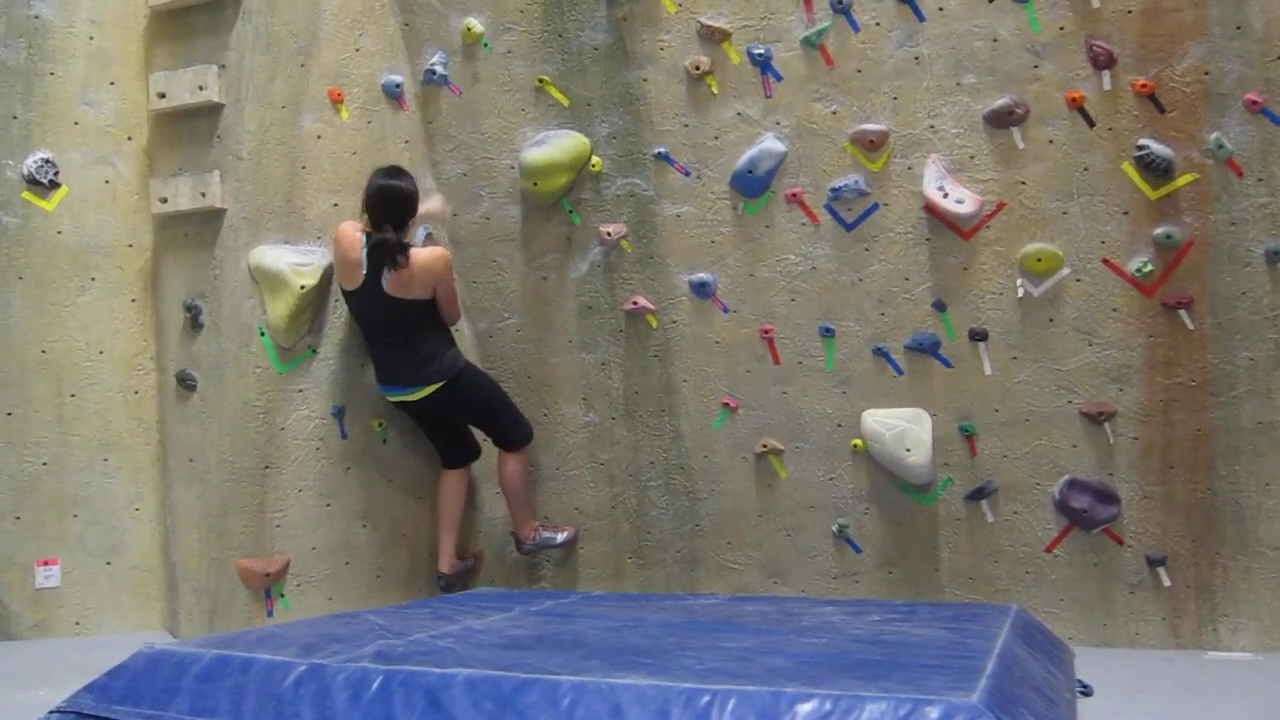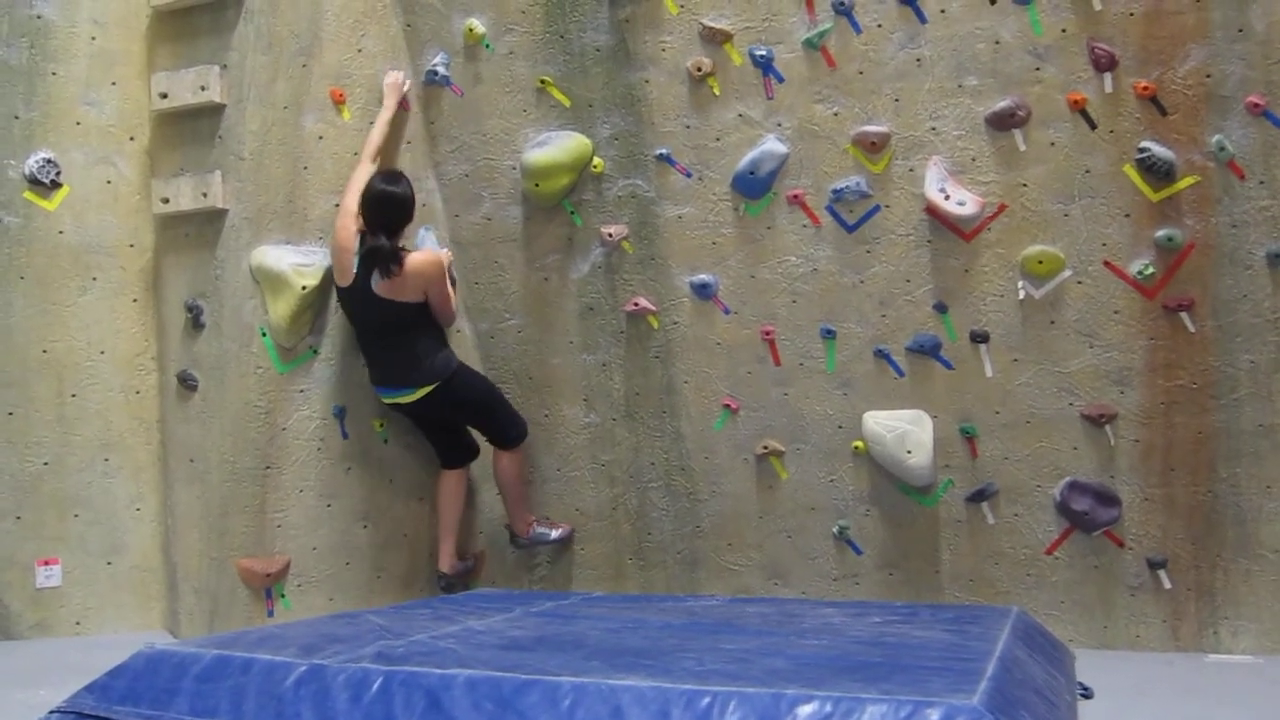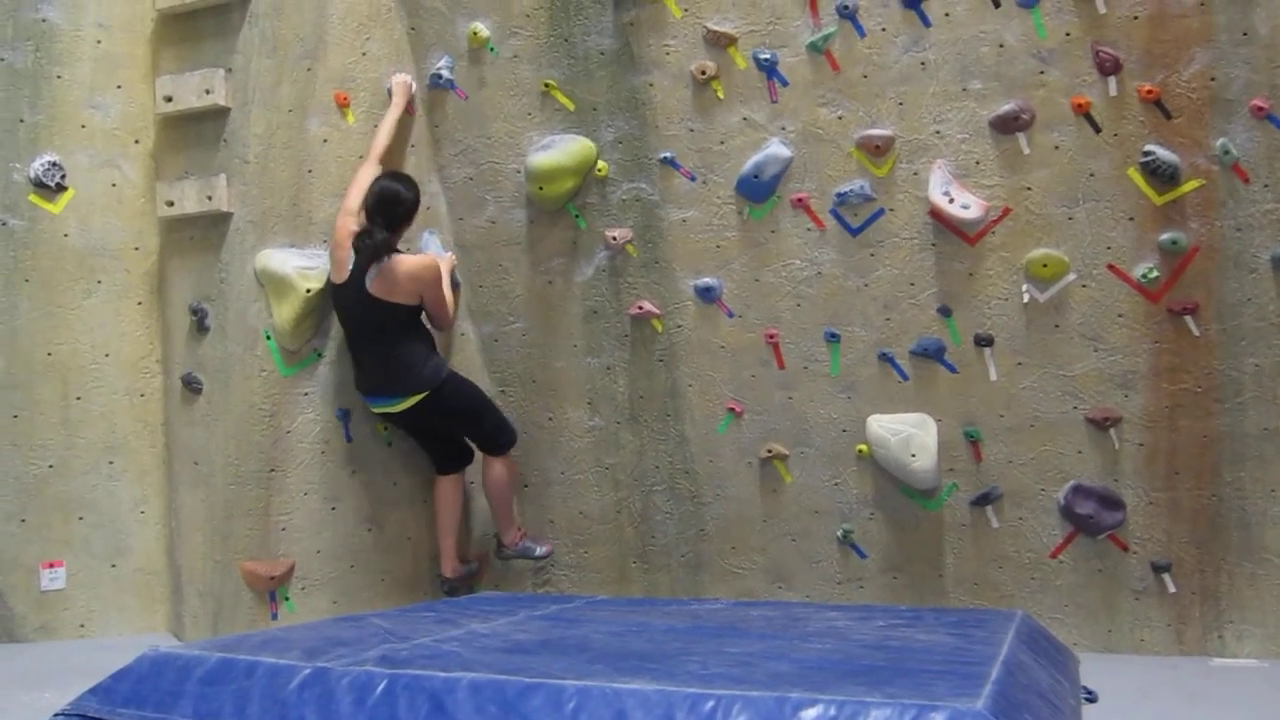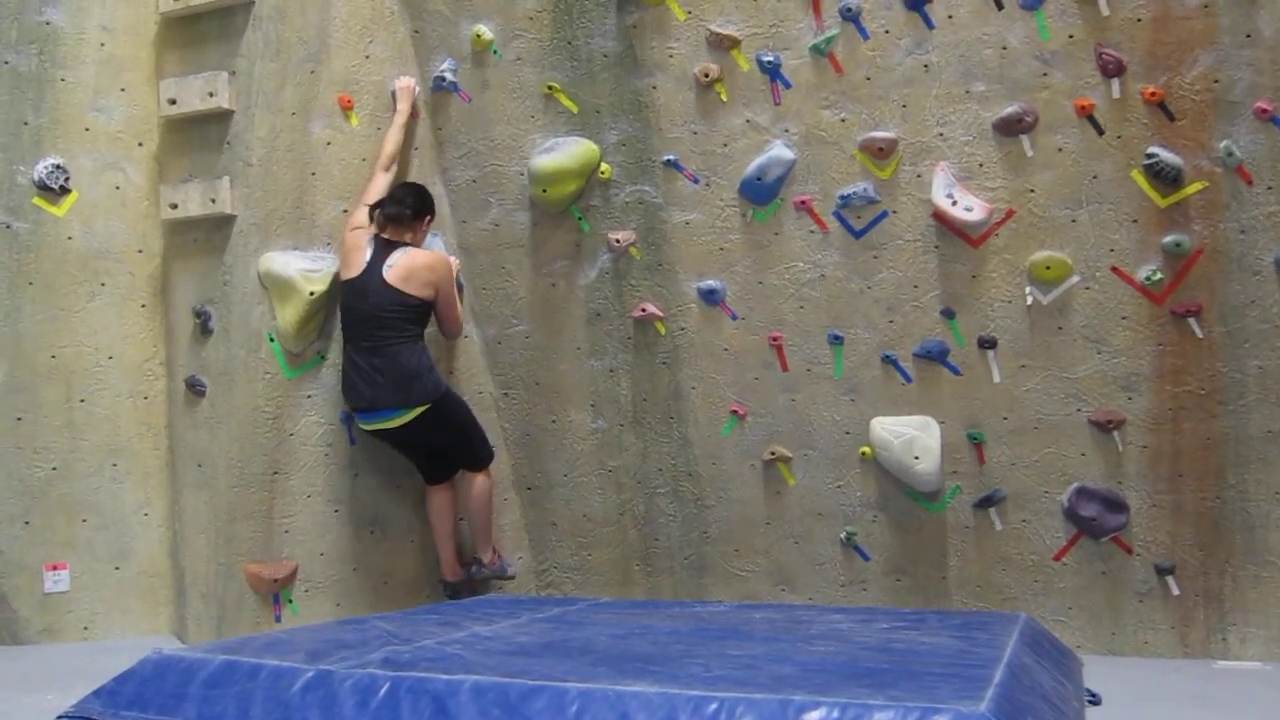
dt=0.4s
person 1, frame 1
left shoulder: (346, 239)
right shoulder: (430, 261)
right elbow: (452, 315)
left wrist: (418, 211)
left hip: (394, 387)
right hip: (440, 379)
left knee: (456, 456)
right knee: (515, 436)
left ankle: (447, 566)
right ankle: (526, 533)
person 1, frame 2
left shoulder: (345, 243)
right shoulder: (423, 266)
left elbow: (367, 161)
right elbow: (447, 317)
left wrist: (390, 100)
left hip: (391, 389)
right hip: (435, 379)
left knee: (455, 456)
right knee: (511, 434)
left ankle: (448, 565)
right ankle: (522, 528)
person 1, frame 3
left shoulder: (343, 240)
right shoulder: (418, 269)
left elbow: (372, 162)
right elbow: (444, 321)
left wrist: (398, 103)
right wrist: (445, 271)
left hip: (378, 395)
right hip: (423, 387)
left knee: (451, 460)
right knee: (499, 442)
left ankle: (451, 570)
right ankle: (510, 538)
person 1, frame 4
left shoulder: (355, 242)
right shoulder: (431, 264)
left elbow: (384, 168)
right elbow: (452, 330)
left wrist: (402, 109)
left hip: (365, 407)
right hip: (415, 399)
left knee: (438, 473)
right knee: (477, 461)
left ankle: (452, 575)
right ankle: (486, 558)
